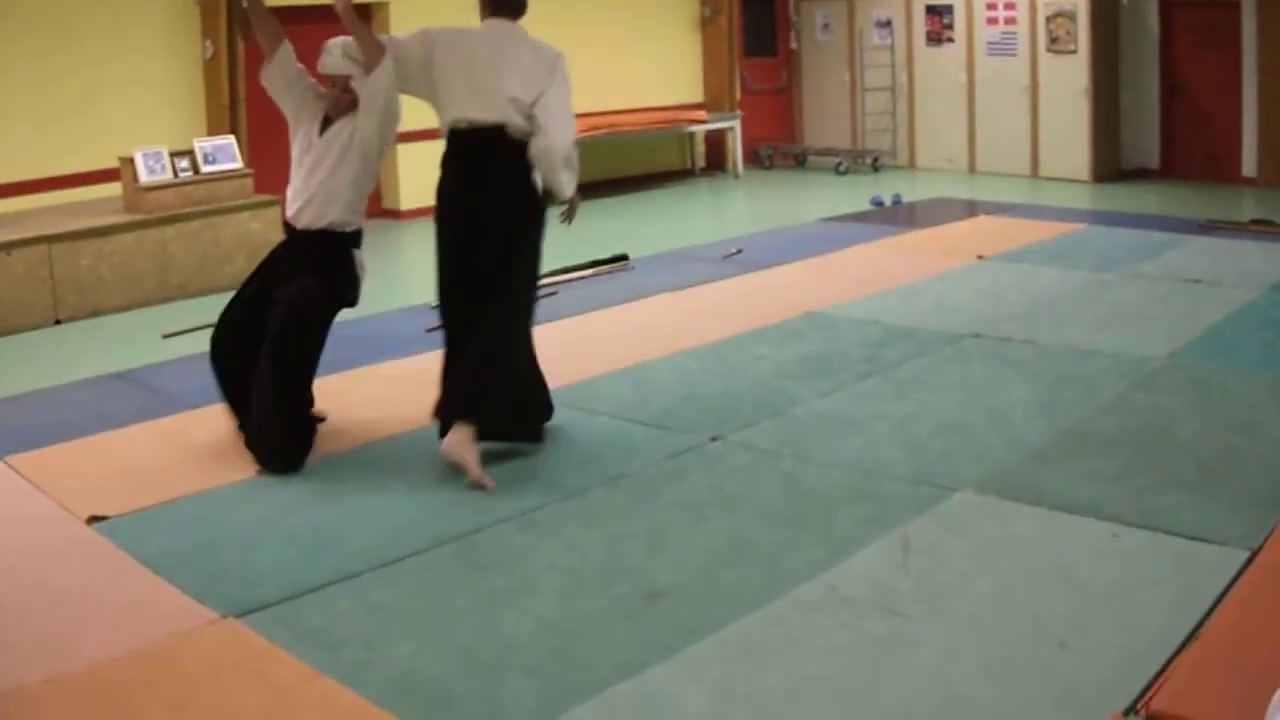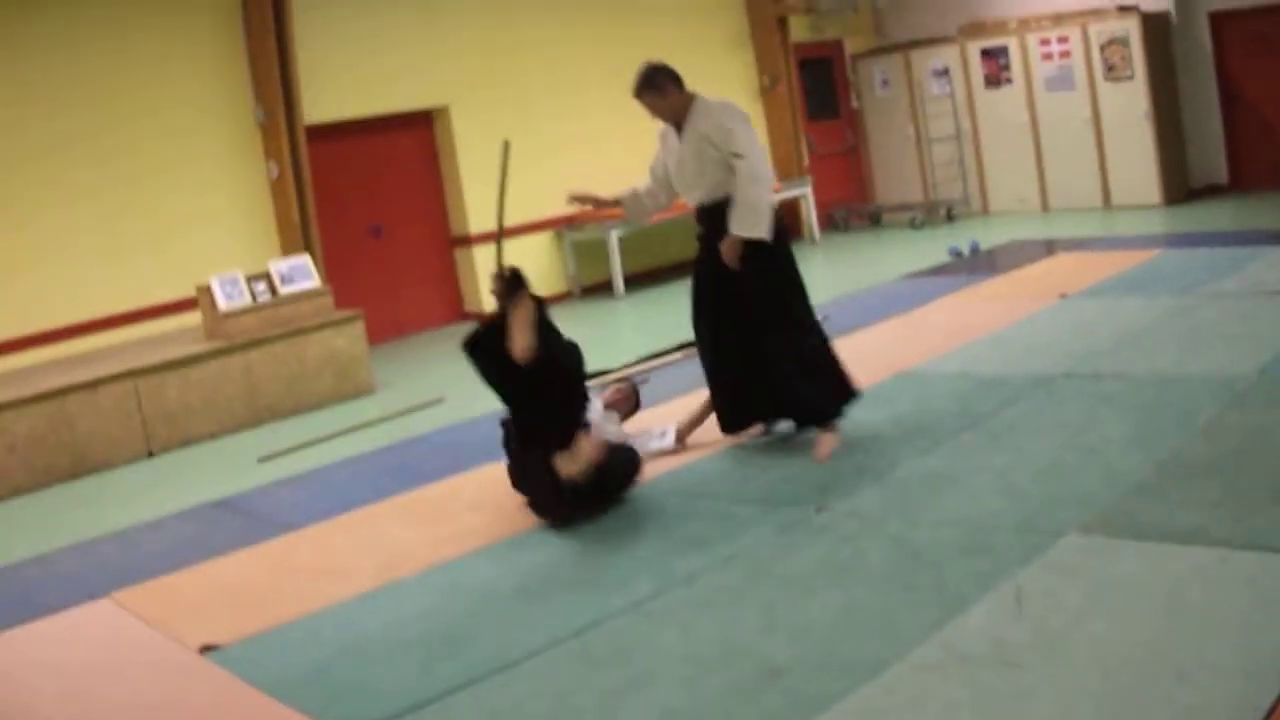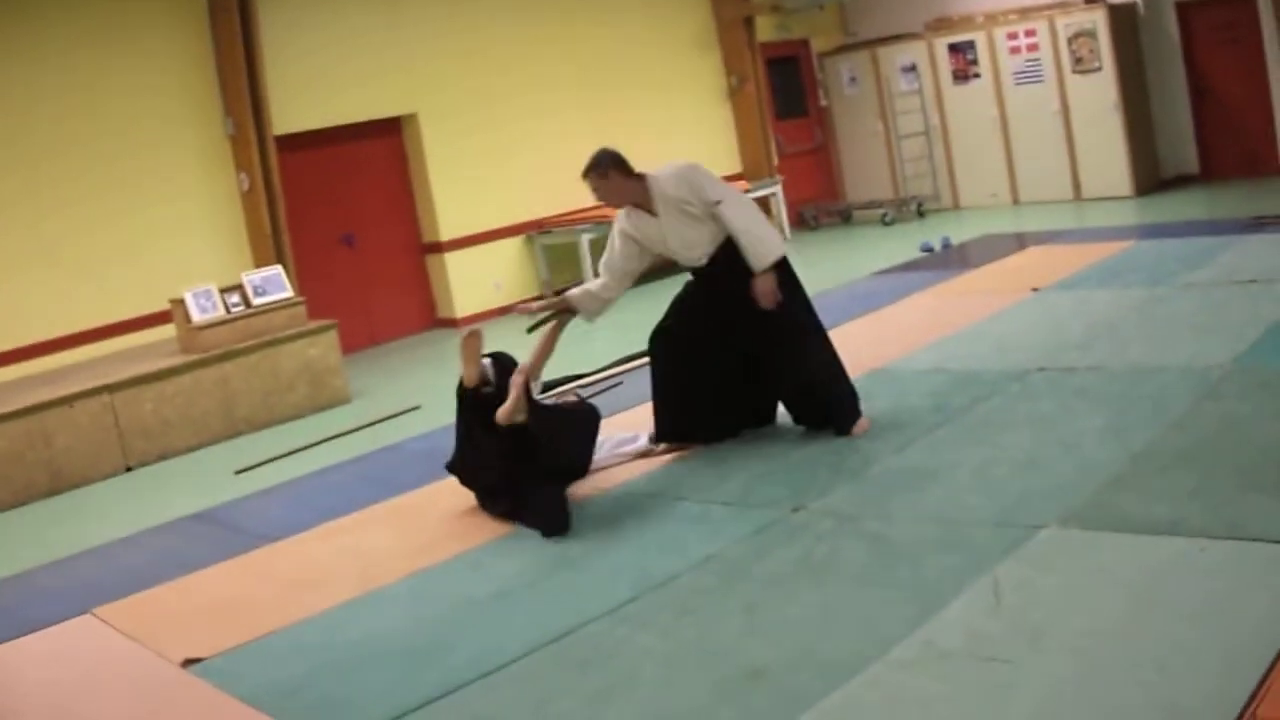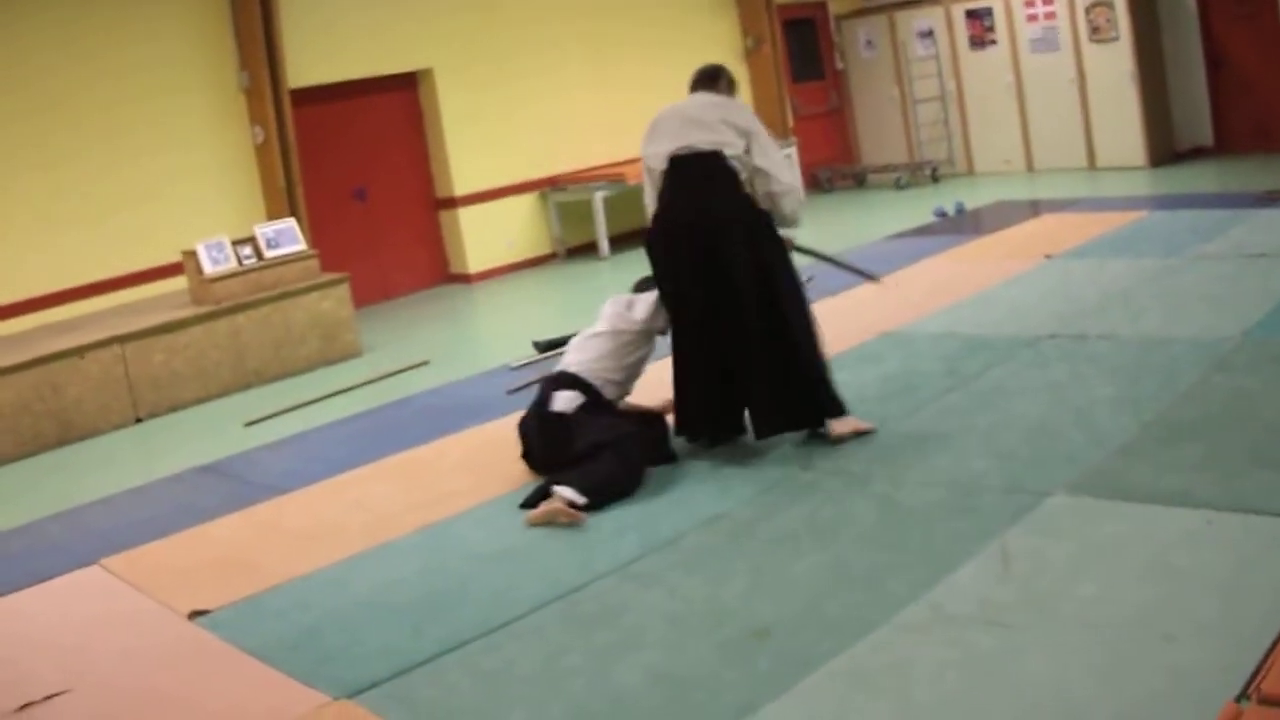
dt=1s
person 1, frame 1
left shoulder: (446, 43)
right shoulder: (545, 58)
left elbow: (381, 54)
right elbow: (554, 138)
right wrist: (566, 189)
left hip: (459, 178)
right hip: (509, 181)
left knee: (468, 301)
right knee: (504, 303)
left ankle: (520, 413)
right ankle: (464, 427)
person 1, frame 2
left shoulder: (721, 117)
right shoulder: (670, 137)
left elbow: (755, 174)
right elbow: (660, 191)
left wrist: (738, 235)
right wrist: (607, 202)
left hip: (751, 228)
right hip: (715, 233)
left knee: (781, 322)
right knee: (721, 330)
left ankle: (822, 418)
right ankle: (759, 413)
person 1, frame 3
left shoulder: (681, 179)
right shoulder: (629, 226)
left elbow: (739, 212)
right elbow: (612, 281)
left wrist: (764, 269)
right wrist: (558, 302)
left hip: (749, 265)
right hip: (709, 279)
left knee: (791, 337)
right knee: (672, 346)
left ankle: (843, 413)
right ankle: (689, 430)
person 1, frame 4
left shoulder: (659, 125)
right shoulder: (735, 111)
left elbow: (654, 197)
right elbow: (782, 179)
left wrist: (674, 246)
right wrist: (781, 218)
left hip: (676, 219)
right hip: (726, 206)
left knee: (697, 325)
right knee: (776, 309)
left ankle: (710, 425)
right ankle: (824, 414)
person 2, frame 1
left shoulder: (372, 124)
right shoulder: (307, 107)
left elbow: (382, 67)
right elbow: (274, 48)
left hip: (331, 256)
right hip: (294, 246)
left knee: (286, 344)
right knee: (235, 330)
left ankle: (279, 448)
right ankle: (267, 421)
person 2, frame 2
left shoulder: (617, 438)
right shoulder: (578, 401)
left elbow: (675, 436)
right wrist: (503, 299)
left knee: (626, 459)
left ankle: (573, 467)
person 2, frame 3
left shoulder: (576, 438)
right elbow: (529, 373)
right wrist: (560, 321)
left hip: (533, 484)
right hip: (494, 477)
left knee: (586, 414)
left ankle: (518, 413)
right ankle: (475, 378)
person 2, frame 4
right shoulder: (633, 308)
left elbow: (608, 402)
left wrist: (655, 411)
left hip: (575, 408)
right hip: (566, 408)
left knee: (650, 428)
right knee: (626, 448)
right ankle: (560, 500)
